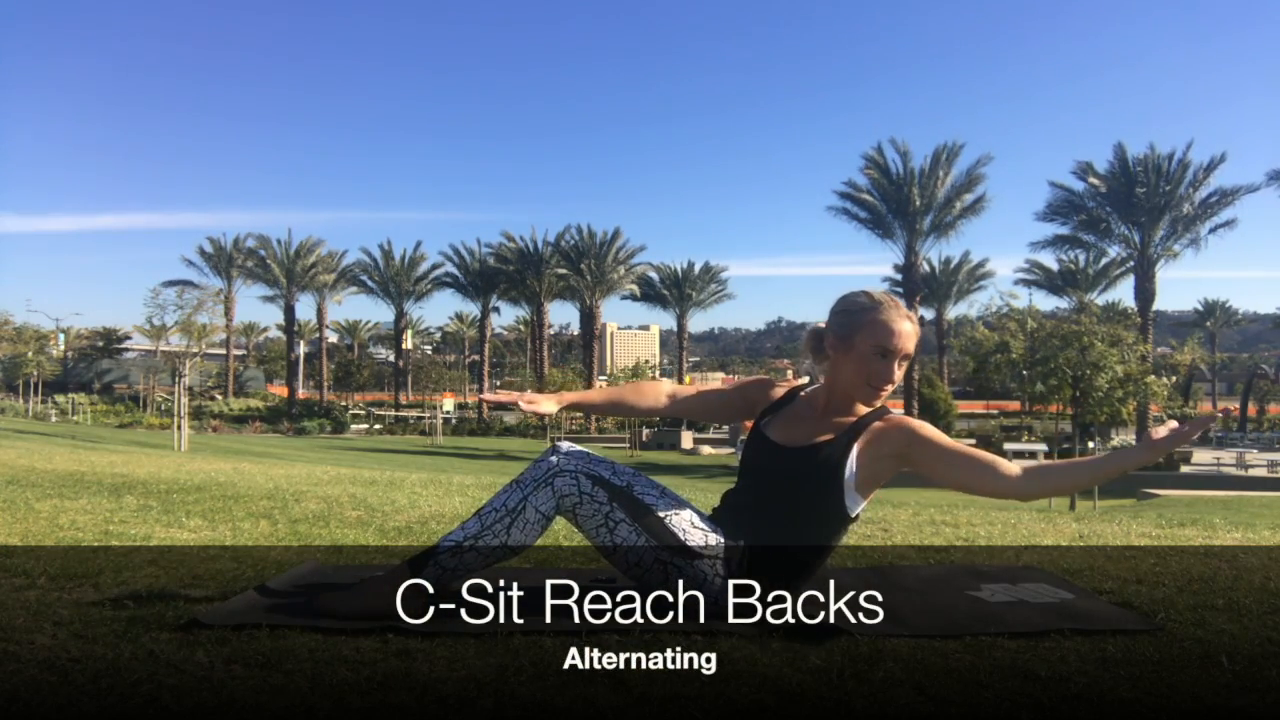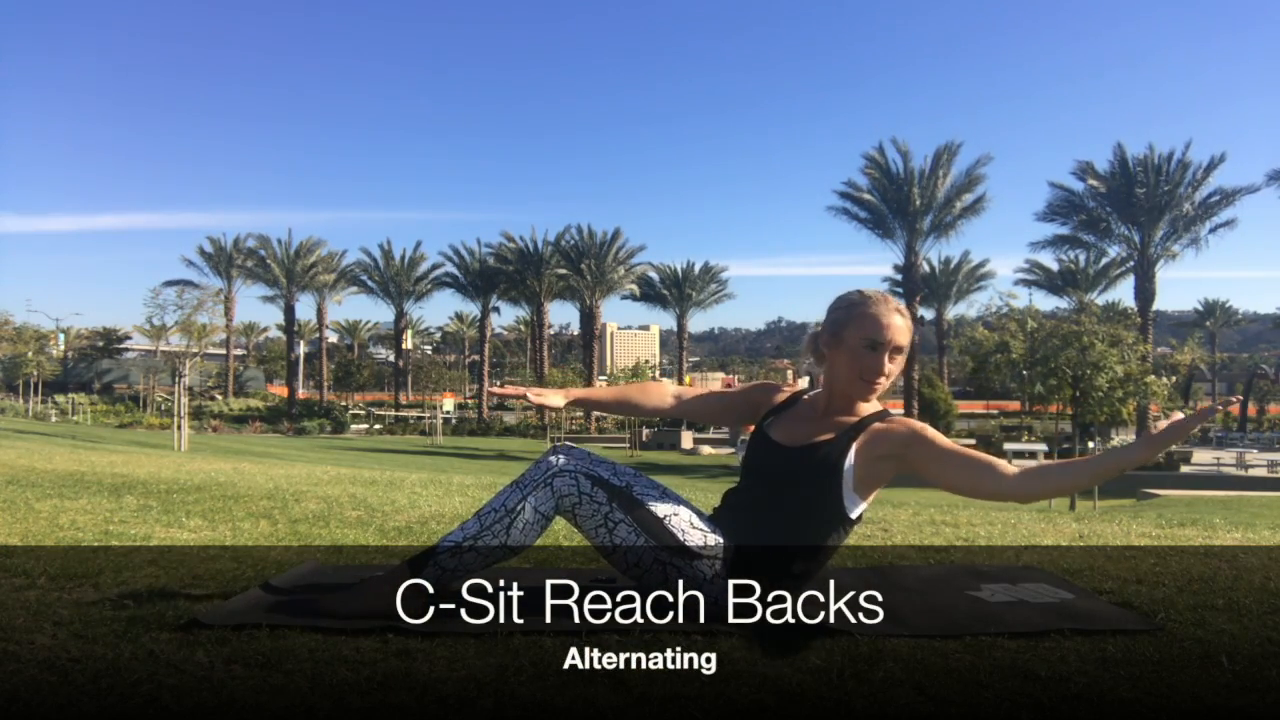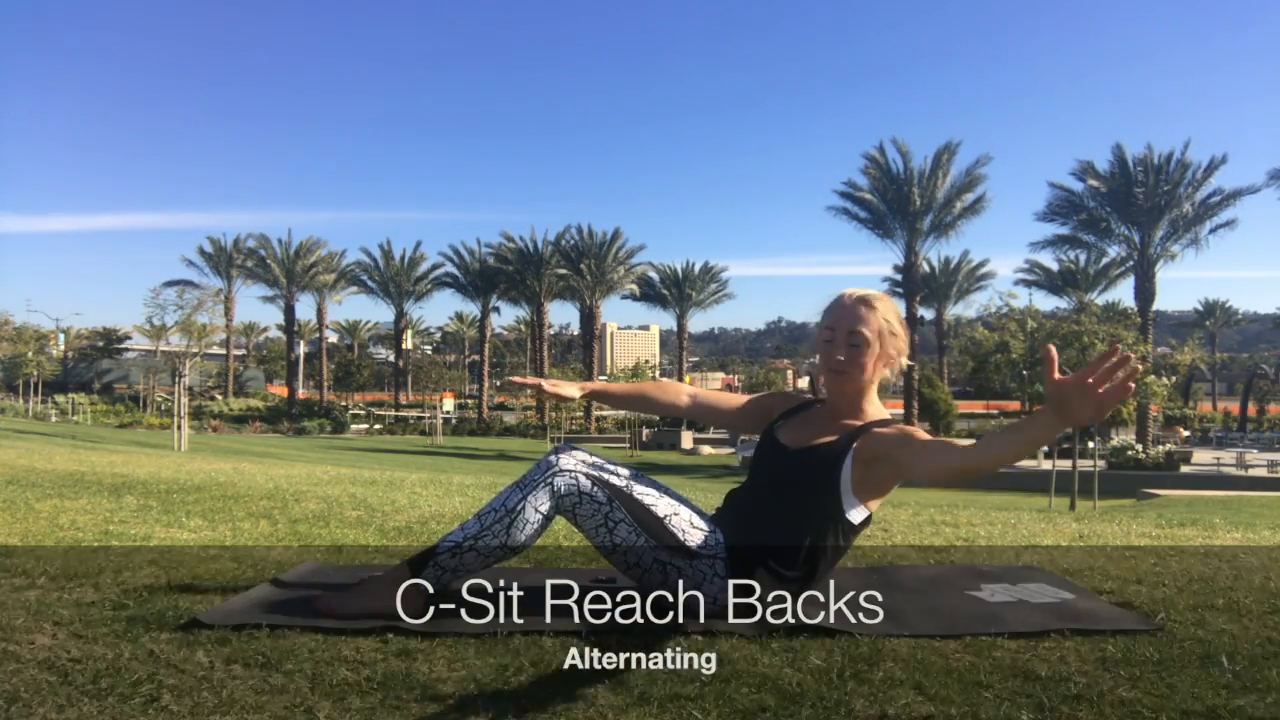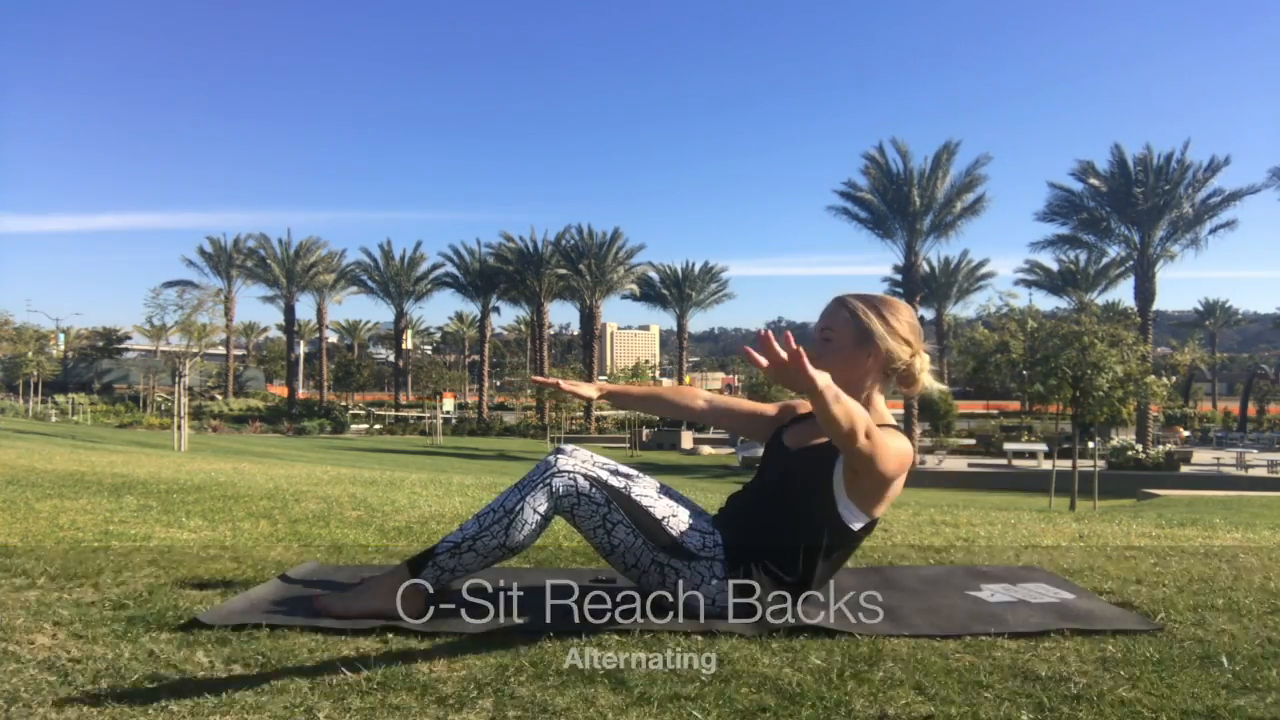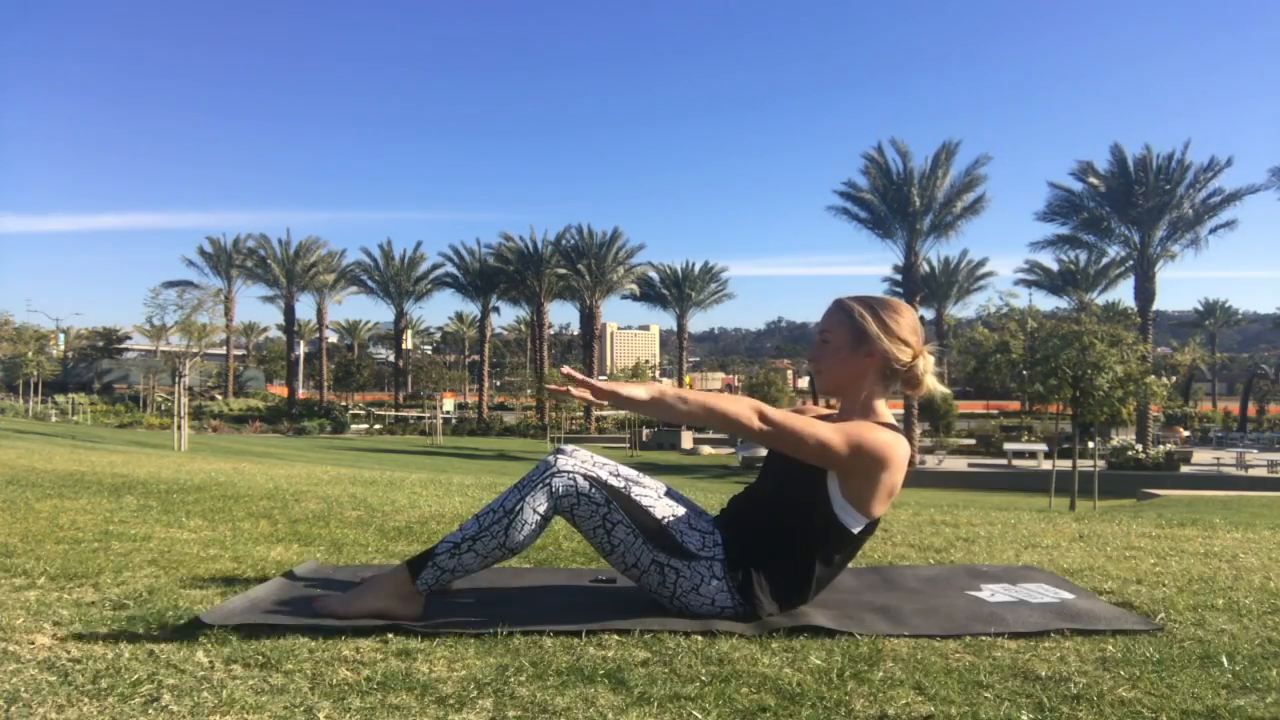
dt=0.2s
person 1, frame 1
left shoulder: (891, 437)
right shoulder: (773, 398)
left elbow: (1019, 480)
right elbow: (668, 398)
left wrist: (1147, 451)
right wrist: (562, 399)
left hip: (742, 588)
right hip: (709, 558)
left knee: (561, 478)
right knee: (563, 463)
left ankle: (416, 584)
right ankle: (429, 573)
person 1, frame 2
left shoulder: (889, 440)
right shoulder: (777, 403)
left elbow: (1016, 481)
right elbow: (672, 398)
left wrist: (1143, 449)
right wrist: (569, 394)
left hip: (737, 585)
right hip: (711, 556)
left knee: (561, 478)
right knee: (565, 464)
left ankle: (414, 584)
right ankle: (423, 575)
person 1, frame 3
left shoulder: (890, 444)
right shoulder: (792, 408)
left elbow: (972, 459)
right elbow: (692, 398)
left wrist: (1055, 417)
right wrist: (585, 388)
left hip: (732, 582)
right hip: (706, 556)
left knee: (563, 477)
right knee: (568, 465)
left ankle: (409, 586)
right ankle: (417, 577)
person 1, frame 4
left shoulder: (887, 449)
right shoulder: (803, 419)
left elbow: (862, 432)
right elbow: (700, 407)
left wrist: (821, 387)
right wrist: (603, 391)
left hip: (736, 586)
right hip: (719, 553)
left knee: (562, 476)
right knee: (571, 464)
left ankle: (409, 587)
right ankle: (419, 576)
person 1, frame 5
left shoulder: (878, 447)
right shoulder: (826, 422)
left elbow: (755, 421)
right elbow: (728, 414)
left wrist: (648, 393)
right wrist: (621, 396)
left hip: (731, 584)
right hip: (723, 554)
left knee: (561, 479)
right knee: (571, 464)
left ankle: (408, 585)
right ankle: (418, 575)
